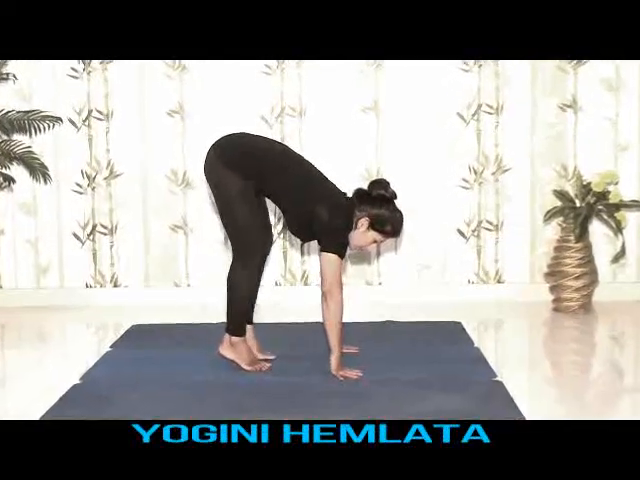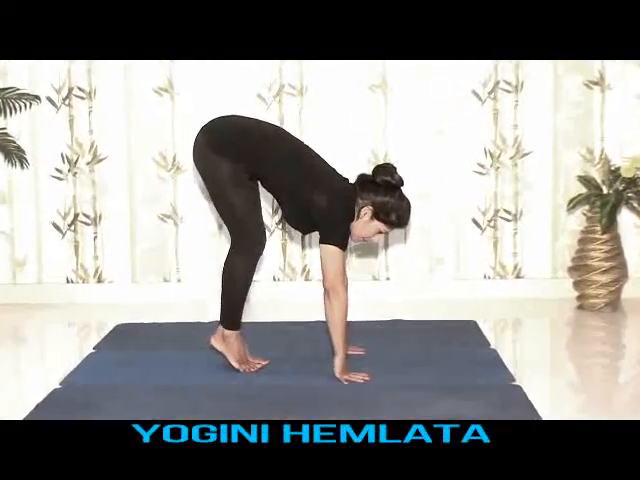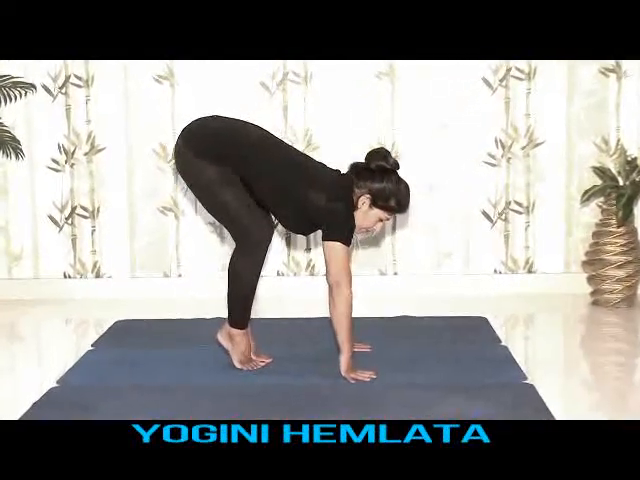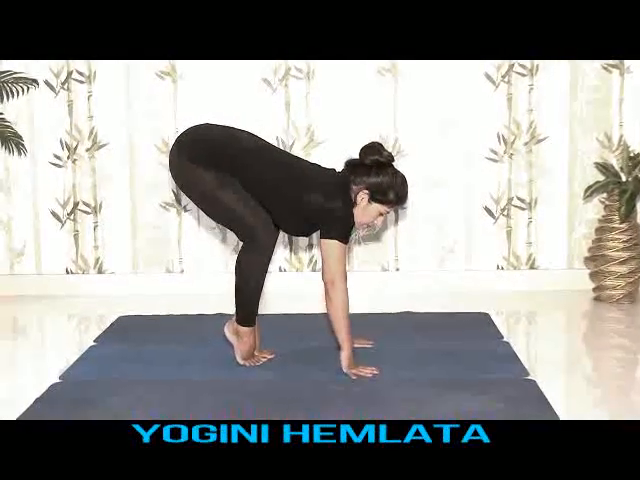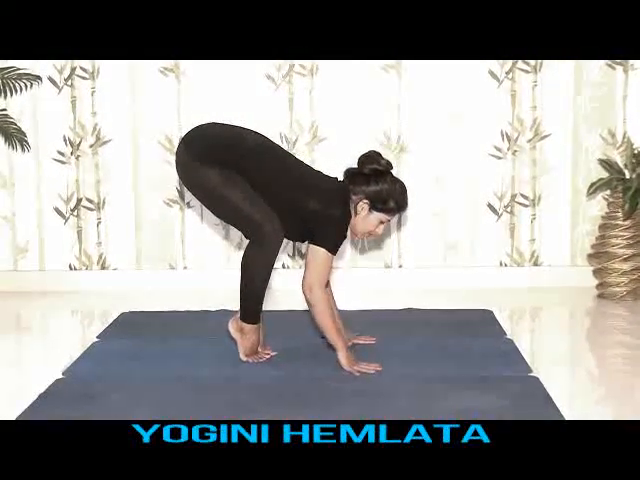
dt=0.7s
person 1, frame 1
left shoulder: (341, 217)
right shoulder: (336, 221)
left elbow: (331, 290)
right elbow: (332, 293)
left wrist: (336, 345)
right wrist: (335, 358)
left hip: (243, 162)
right hip: (230, 163)
left knee: (261, 245)
right knee: (250, 252)
left ankle: (245, 333)
right ankle: (233, 340)
person 1, frame 2
left shoulder: (343, 203)
right shoulder: (336, 210)
left elbow: (337, 284)
right elbow: (335, 289)
left wrist: (341, 346)
right wrist: (340, 360)
left hip: (235, 148)
right hip: (219, 147)
left knee: (251, 241)
right knee: (250, 241)
left ankle: (229, 330)
right ankle: (227, 335)
person 1, frame 3
left shoulder: (340, 195)
right shoulder: (337, 207)
left elbow: (339, 283)
right elbow: (340, 285)
left wrist: (346, 342)
right wrist: (346, 358)
left hip: (221, 146)
right hip: (201, 150)
left knee: (260, 232)
right knee: (254, 237)
left ankle: (237, 327)
right ankle: (235, 332)
person 1, frame 4
left shoulder: (336, 192)
right shoulder: (337, 207)
left elbow: (333, 279)
right elbow: (335, 283)
left wrist: (344, 338)
right wrist: (346, 353)
left hip: (215, 152)
right hip: (194, 159)
left knee: (266, 232)
right knee: (260, 235)
left ankle: (244, 323)
right ankle: (242, 329)
person 1, frame 5
left shoulder: (333, 201)
right shoulder: (334, 214)
left elbow: (318, 277)
right elbow: (313, 287)
left wrist: (340, 333)
right wrist: (343, 351)
left hip: (223, 153)
right hip: (201, 157)
left knee: (268, 233)
right knee: (267, 233)
left ankle: (249, 319)
right ankle: (246, 325)
